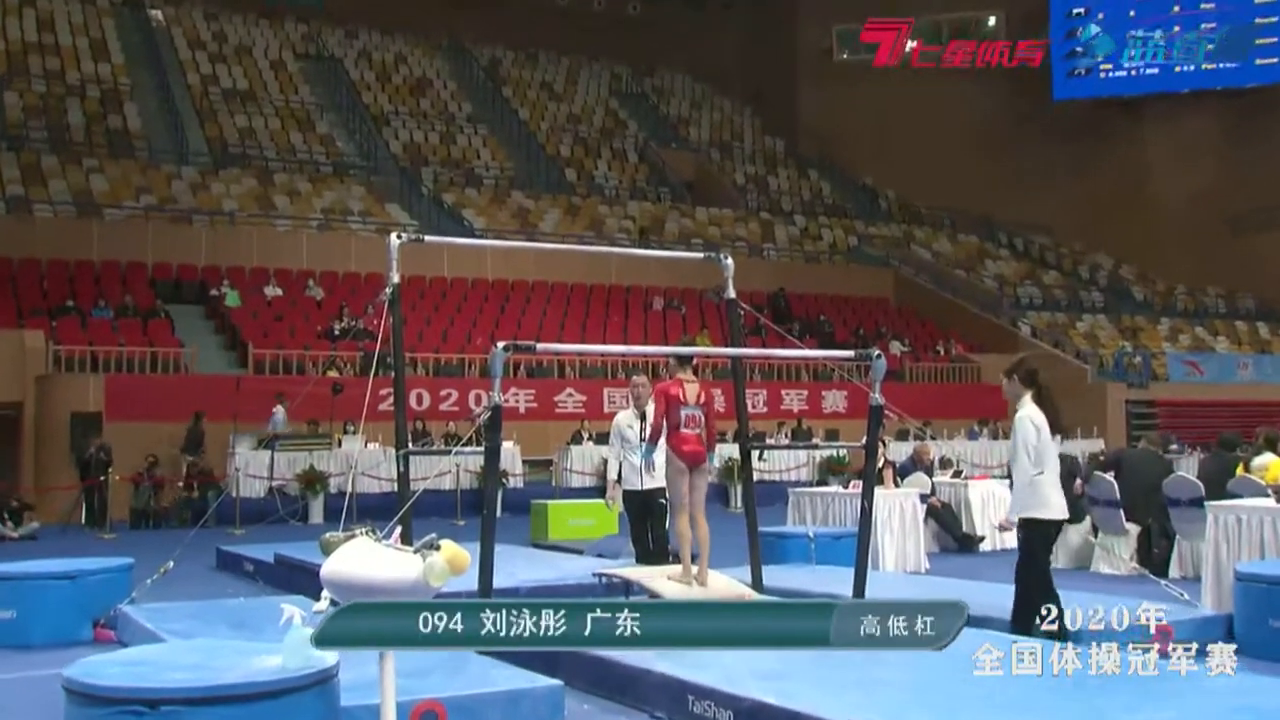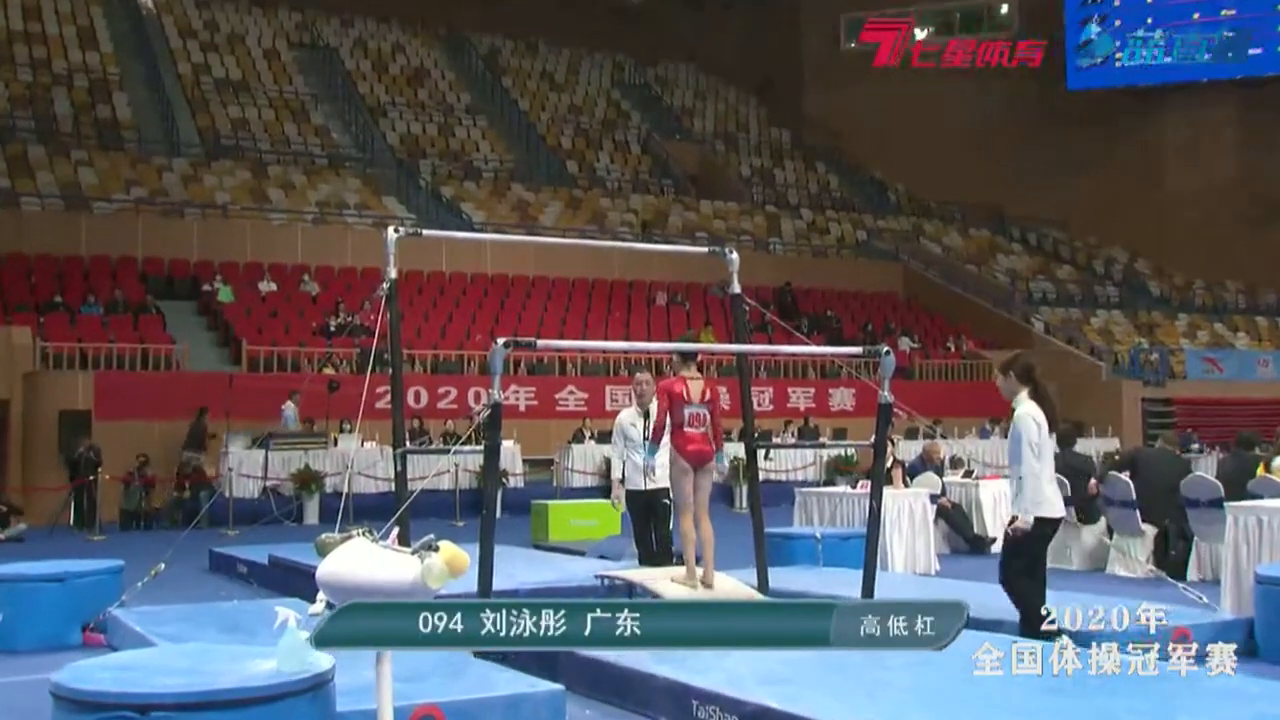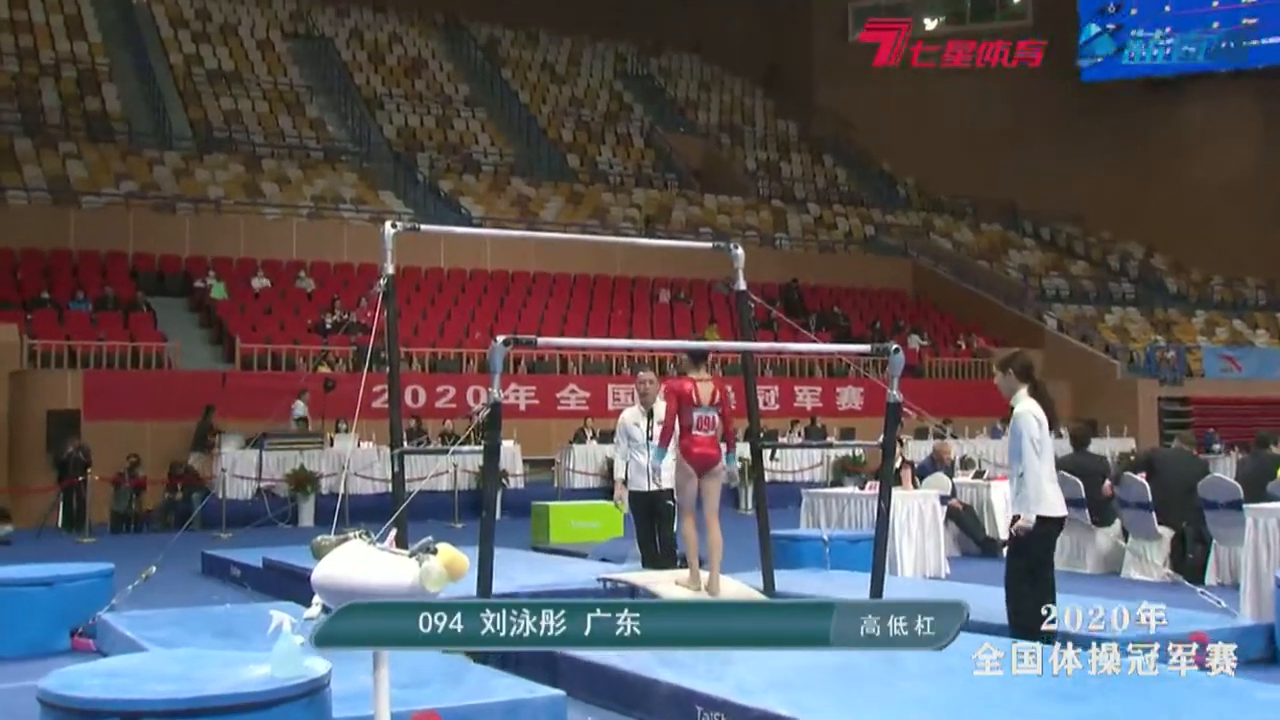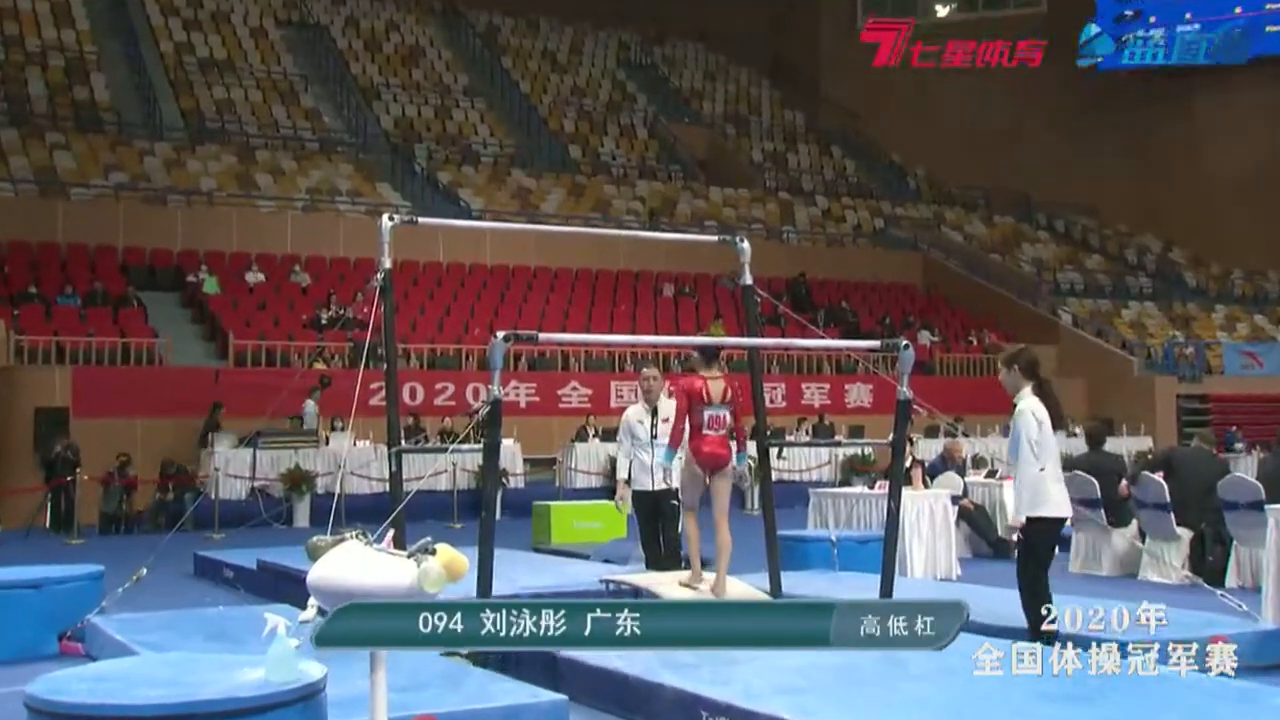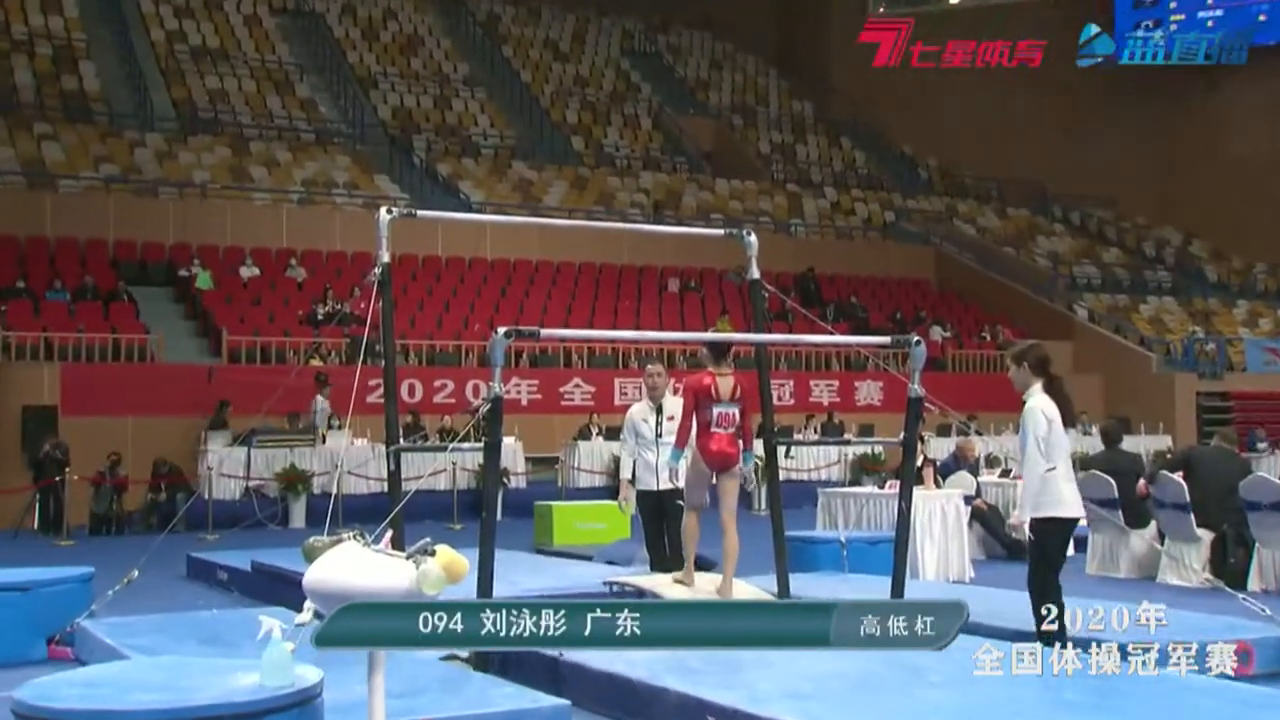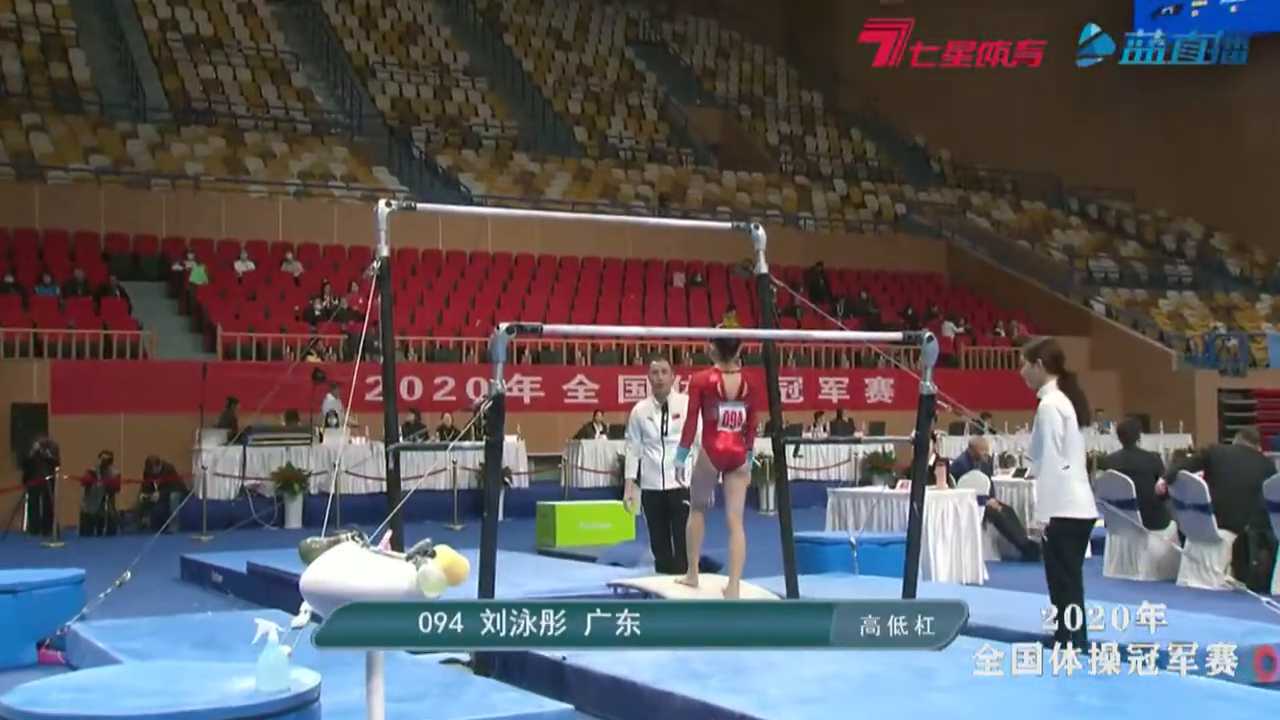
dt=0.2s
person 1, frame 1
left shoulder: (1025, 417)
right shoulder: (1042, 413)
left elbow: (1023, 470)
left wrist: (1012, 514)
left hip: (1038, 509)
right hip: (1050, 506)
left knee: (1038, 579)
right knee: (1027, 575)
person 1, frame 2
left shoulder: (1024, 414)
right shoulder: (1036, 409)
left elbow: (1029, 469)
left wrist: (1024, 515)
left hip: (1035, 509)
right hip: (1045, 507)
left knee: (1012, 575)
right knee: (1028, 576)
person 1, frame 3
left shoulder: (1024, 412)
right shoulder: (1034, 407)
left elbow: (1031, 467)
left wrist: (1027, 515)
left hip: (1036, 510)
right hip: (1047, 508)
left knee: (1018, 579)
right knee: (1037, 580)
person 1, frame 4
left shoulder: (1025, 409)
right shoulder: (1040, 405)
left elbow: (1028, 465)
left wrist: (1020, 513)
left hip: (1039, 508)
right hip: (1051, 505)
left knee: (1032, 582)
right knee: (1035, 580)
person 1, frame 5
left shoulder: (1035, 407)
right shoulder: (1051, 402)
left elbow: (1035, 464)
left wrist: (1022, 512)
left hip: (1050, 507)
right hip: (1063, 504)
left knee: (1044, 585)
right knee: (1044, 582)
right ankle: (1054, 646)
person 1, frame 6
left shoulder: (1050, 404)
right shoulder: (1066, 400)
left elbow: (1052, 464)
left wrist: (1041, 514)
left hip: (1063, 509)
right hip: (1078, 507)
left knee: (1064, 589)
right knee: (1066, 587)
right ankle: (1073, 650)
person 2, frame 1
left shoulder: (665, 389)
right shoulder: (704, 391)
left elbow: (658, 424)
right elbow: (711, 429)
left wrist: (649, 451)
right wrist: (710, 457)
left hip: (678, 452)
right hip: (699, 453)
left knee: (681, 513)
right knee: (699, 513)
person 2, frame 2
left shoulder: (668, 386)
right shoulder: (709, 388)
left elbow: (660, 423)
right elbow: (717, 426)
left wrist: (651, 454)
right wrist: (720, 457)
left hip: (682, 451)
right hip: (705, 452)
left knee: (686, 513)
right knee: (703, 514)
left ankle: (691, 574)
right ankle: (708, 572)
person 2, frame 3
left shoulder: (677, 387)
right shoulder: (719, 389)
left elbow: (669, 425)
right elbow: (728, 427)
left wrist: (658, 457)
right wrist: (731, 459)
left hip: (689, 454)
right hip: (713, 455)
left knee: (687, 516)
right knee: (712, 519)
left ankle: (694, 577)
right ankle: (714, 579)
person 2, frame 4
left shoulder: (687, 385)
right shoulder: (730, 387)
left elbow: (679, 424)
right elbow: (739, 427)
left wrist: (668, 459)
right wrist: (742, 459)
left hip: (698, 454)
right hip: (723, 455)
left knee: (689, 512)
right knee: (721, 520)
left ankle: (696, 572)
right ankle: (720, 582)
person 2, frame 5
left shoulder: (695, 383)
right shoulder: (740, 385)
left elbow: (686, 423)
right elbow: (746, 426)
left wrist: (675, 458)
right wrist: (748, 461)
left hip: (706, 452)
right hip: (731, 454)
left knee: (692, 509)
right knee: (729, 521)
left ankle: (688, 571)
right ankle: (726, 584)
person 2, frame 6
left shoulder: (701, 380)
right shoulder: (747, 384)
left elbow: (692, 422)
right elbow: (751, 426)
left wrist: (681, 457)
right wrist: (748, 456)
left hip: (712, 451)
right hip: (738, 453)
left knee: (697, 509)
right knee: (735, 522)
left ankle: (692, 575)
right ankle: (733, 586)
person 3, frame 1
right shoulder: (621, 419)
right elbow: (614, 453)
right wrist: (611, 485)
left hip: (657, 483)
right hip: (631, 486)
left knee: (659, 534)
right knee: (638, 534)
person 3, frame 2
right shoulder: (624, 417)
right elbow: (617, 452)
right wrist: (615, 485)
left hip: (661, 483)
right hip: (634, 485)
left knee: (663, 535)
right knee: (641, 535)
person 3, frame 3
right shoulder: (627, 417)
right elbow: (620, 452)
right wrist: (618, 485)
left hip: (665, 484)
right hip: (637, 486)
left knee: (667, 536)
right knee: (644, 537)
person 3, frame 4
left shoulder: (676, 409)
right shoulder: (630, 414)
right elbow: (623, 451)
right wrist: (620, 485)
left hip: (669, 483)
right hip: (641, 486)
left knee: (671, 537)
right knee: (648, 538)
person 3, frame 5
left shoulder: (681, 407)
right shoulder: (635, 412)
right elbow: (627, 449)
right wrist: (624, 485)
left hip: (675, 483)
right hip: (646, 486)
left knee: (676, 538)
right knee: (653, 539)
person 3, frame 6
left shoulder: (687, 404)
right shoulder: (640, 410)
right elbow: (632, 448)
right wrist: (629, 485)
left hip: (681, 483)
right hip: (651, 485)
left knee: (683, 539)
right knee: (658, 541)
